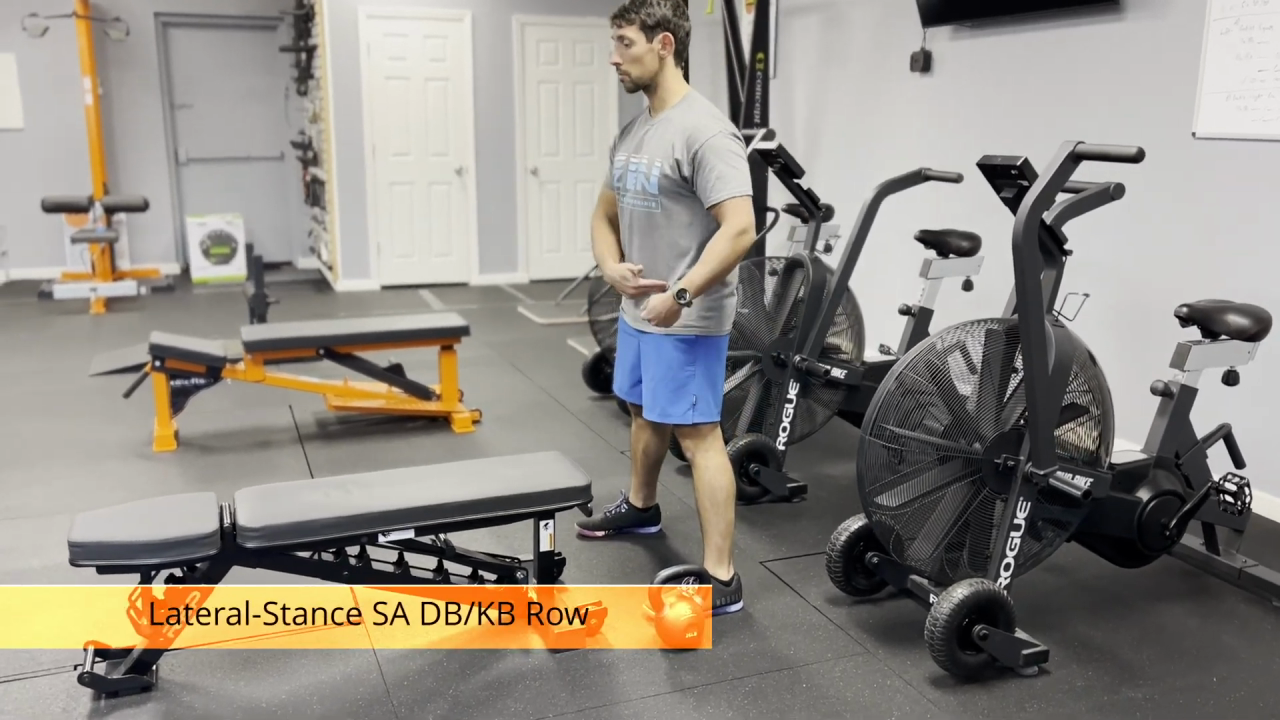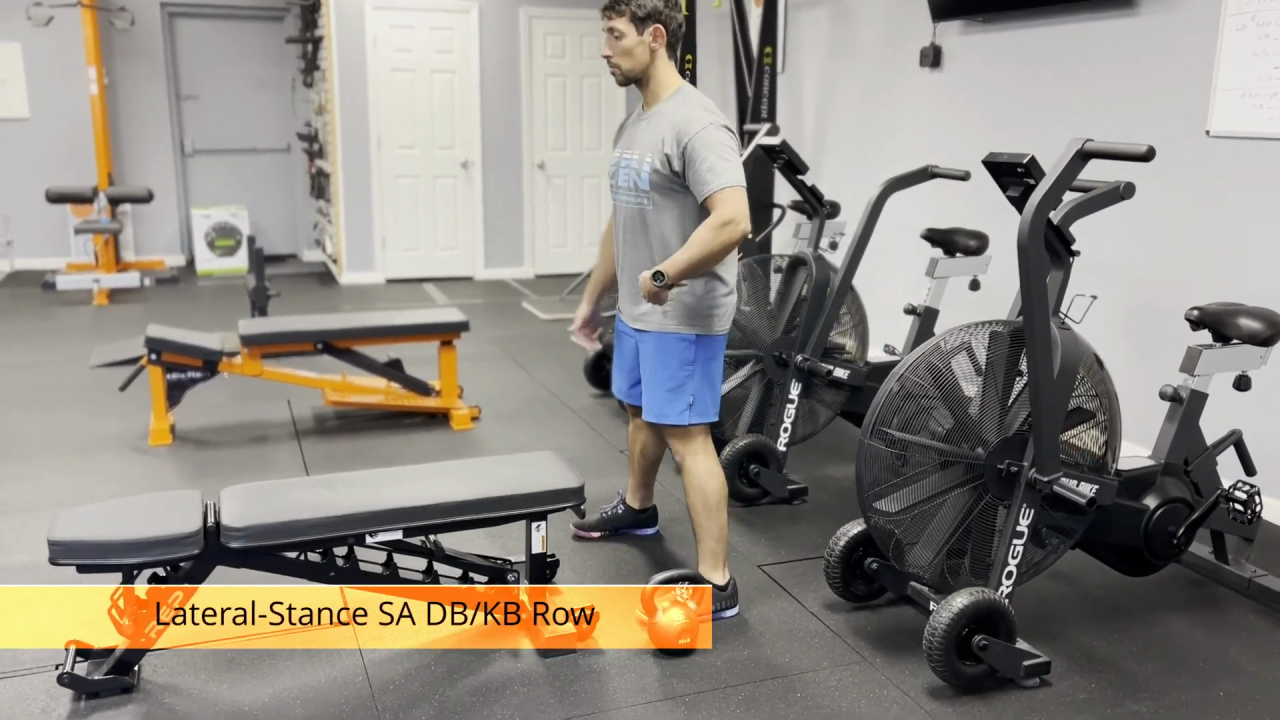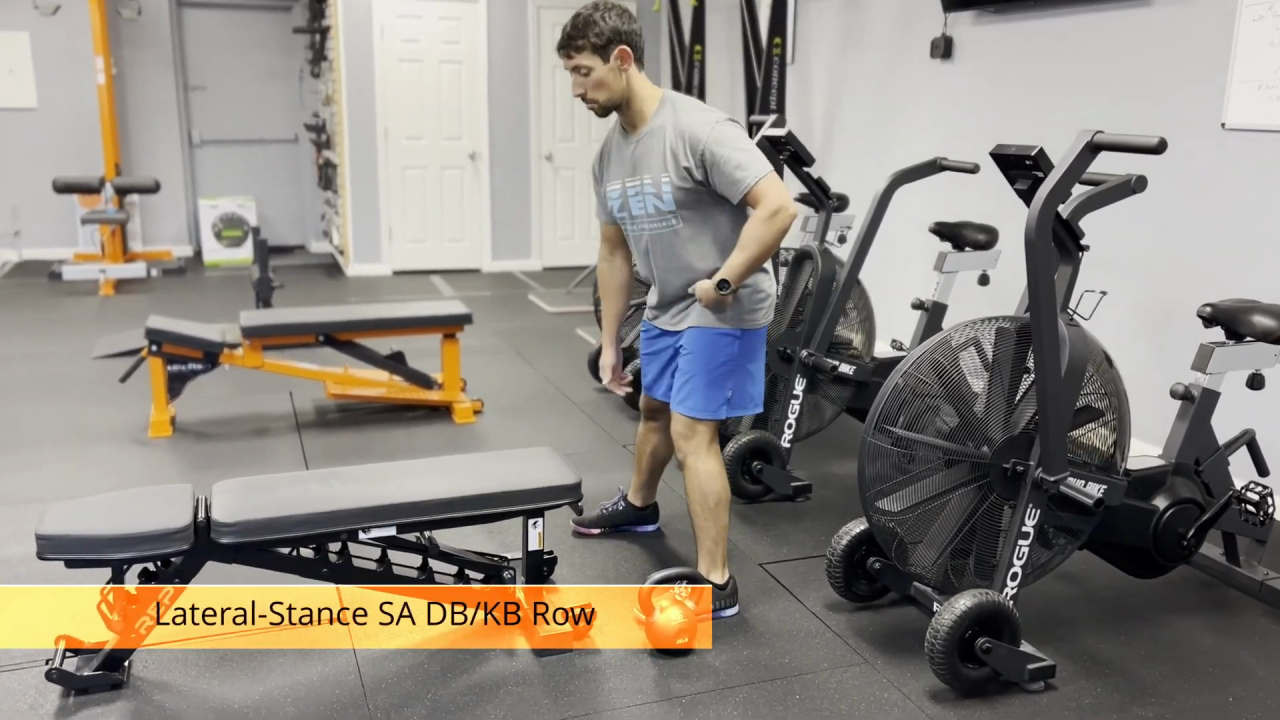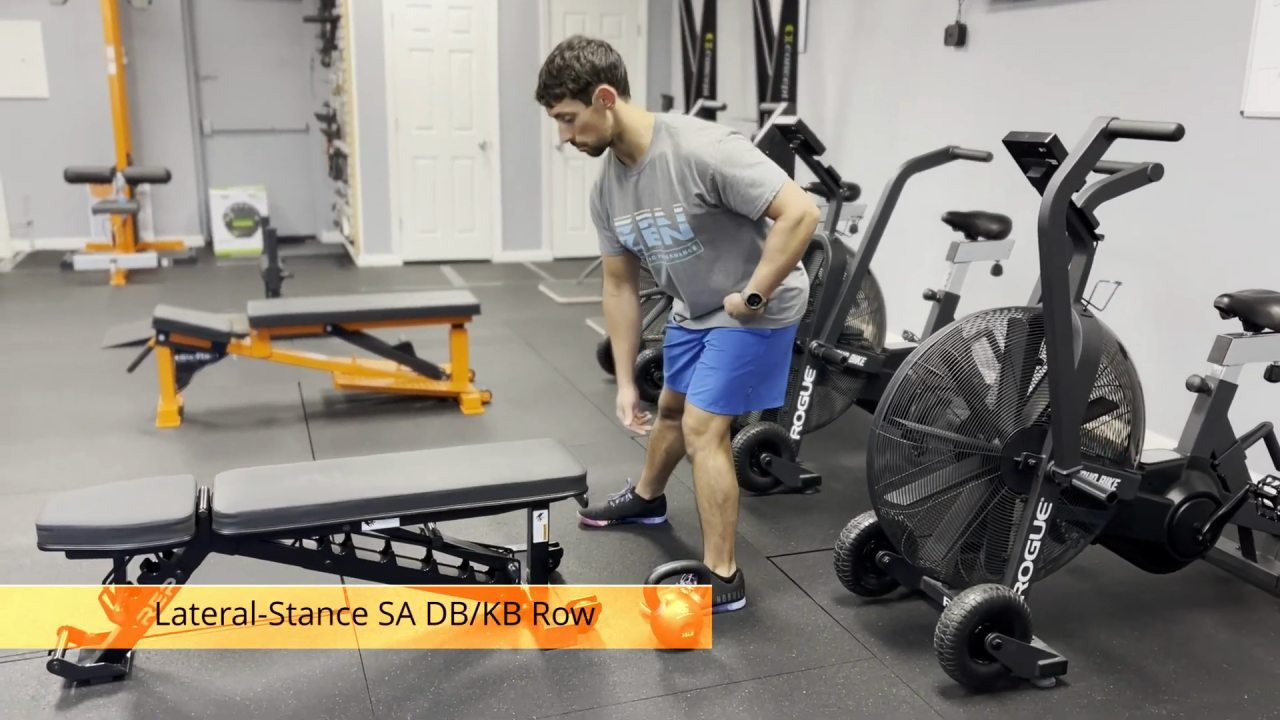
dt=0.5s
person 1, frame 1
left shoulder: (704, 131)
right shoulder: (632, 132)
left elbow: (740, 229)
right elbow: (605, 213)
left wrist: (681, 296)
right wrist: (612, 266)
left hip: (687, 319)
right hip: (639, 311)
left knee: (697, 436)
right knee: (645, 413)
left ankle: (719, 579)
right ankle: (640, 506)
person 1, frame 2
left shoulder: (695, 123)
right shoulder: (633, 125)
left elbow: (732, 222)
left wrist: (663, 277)
right wrist: (592, 299)
left hip: (682, 315)
right hip: (637, 309)
left knee: (685, 437)
right knee: (640, 411)
left ankle: (714, 584)
right ankle: (637, 507)
person 1, frame 3
left shoulder: (699, 129)
right shoulder: (610, 152)
left elbow: (776, 207)
right elbow: (614, 250)
left wrist: (723, 282)
right wrist: (610, 343)
left hip: (723, 311)
right hip: (667, 309)
left knee: (691, 435)
right knee: (653, 411)
left ankle: (715, 583)
right ankle: (638, 504)
person 1, frame 4
left shoulder: (702, 150)
right shoulder: (608, 188)
left elbow: (800, 214)
right elbow: (620, 285)
left wrist: (753, 295)
right wrist: (625, 383)
left hip: (754, 311)
right hip: (695, 310)
left knee: (702, 429)
right knee: (671, 409)
left ankle: (722, 579)
right ankle: (645, 498)
